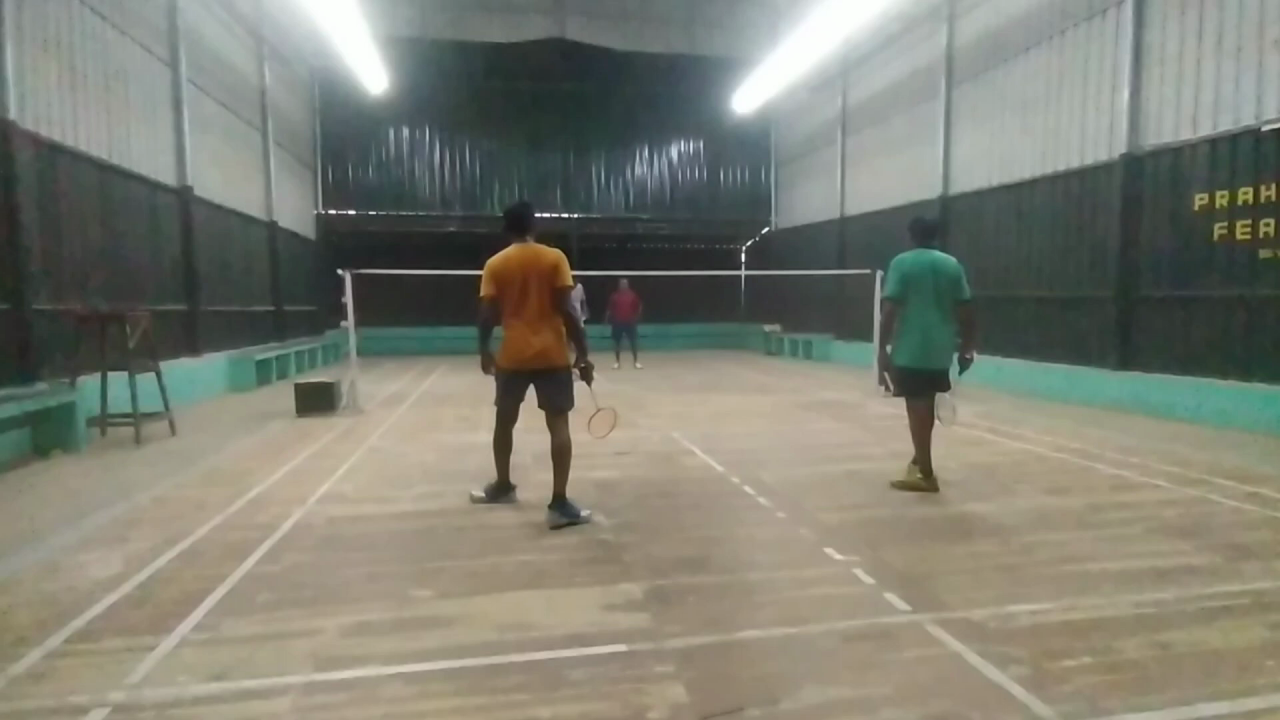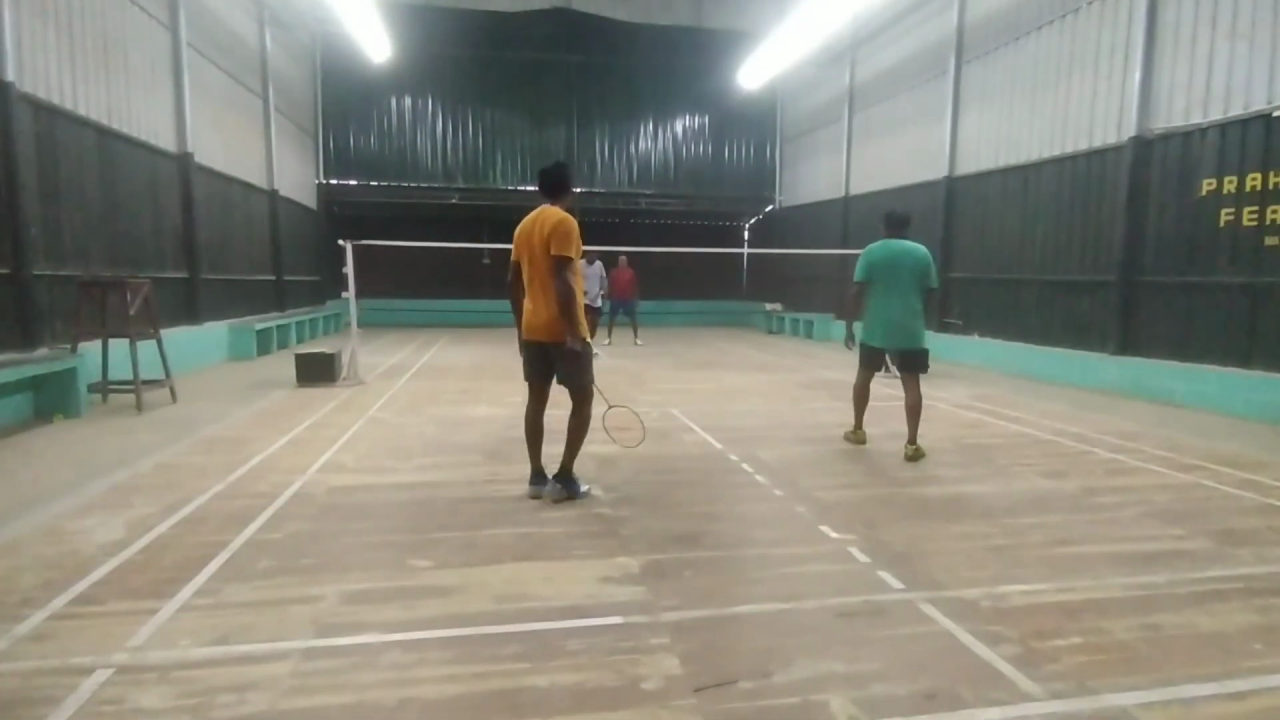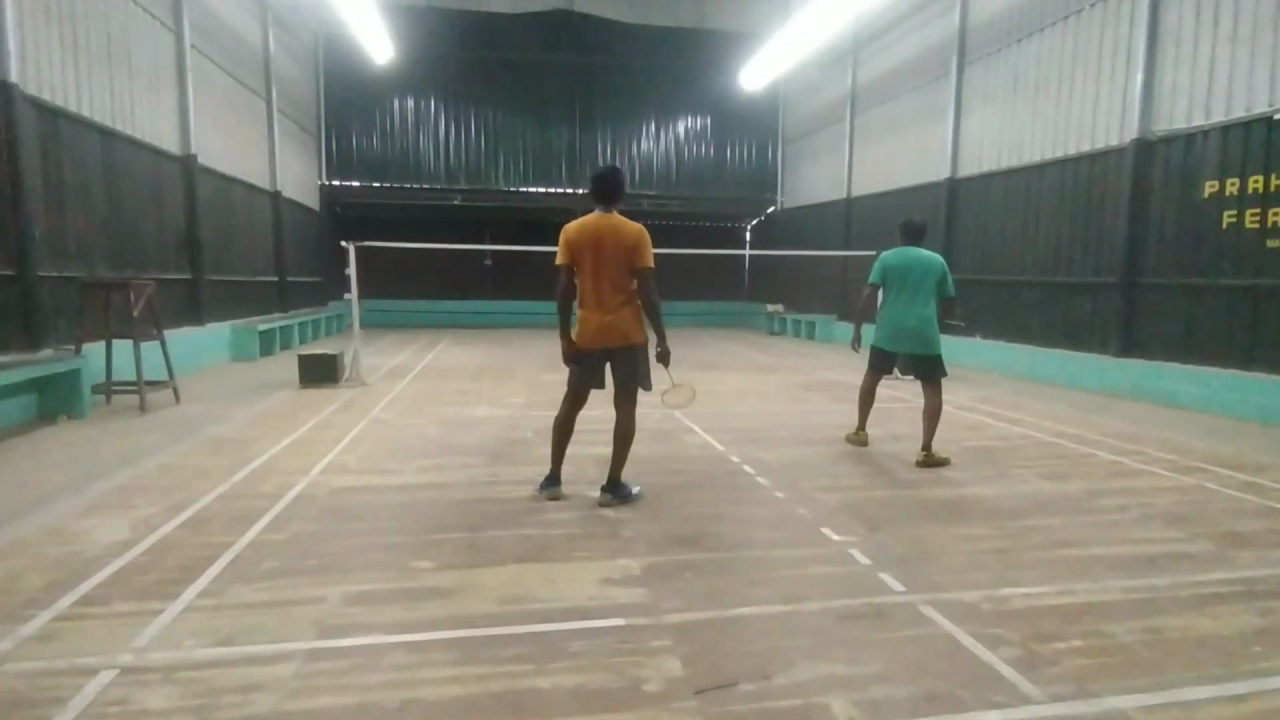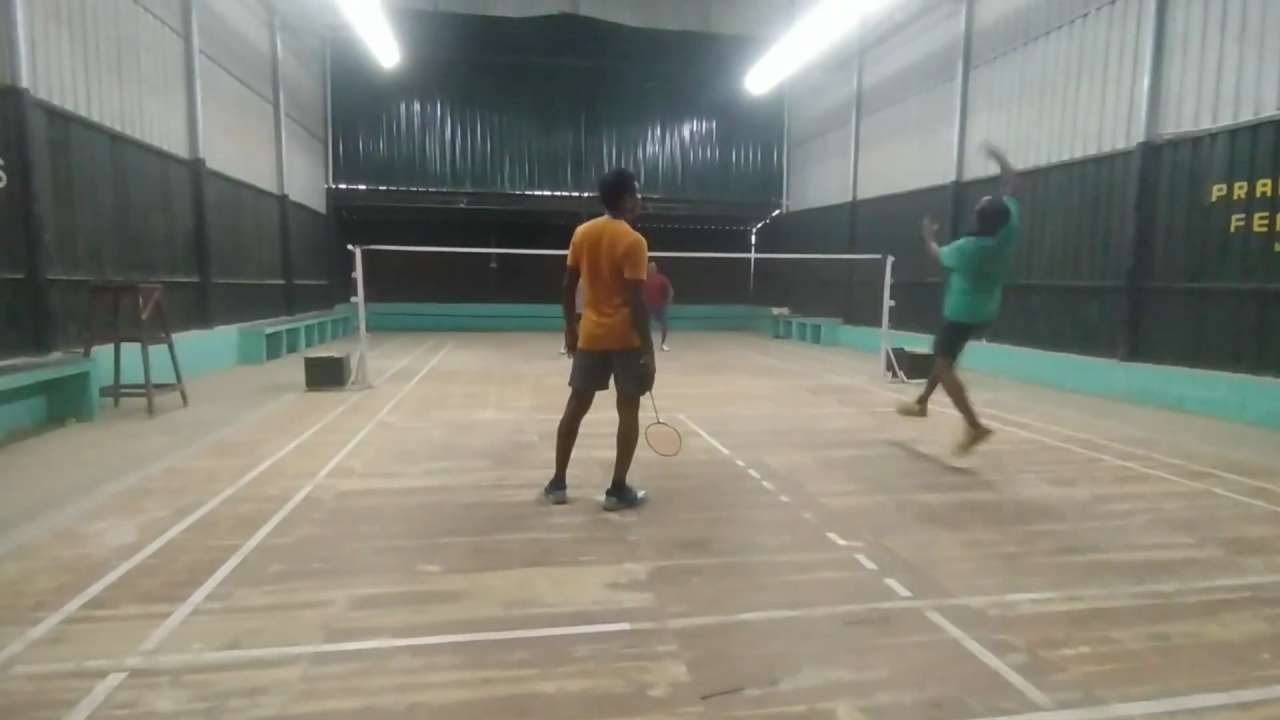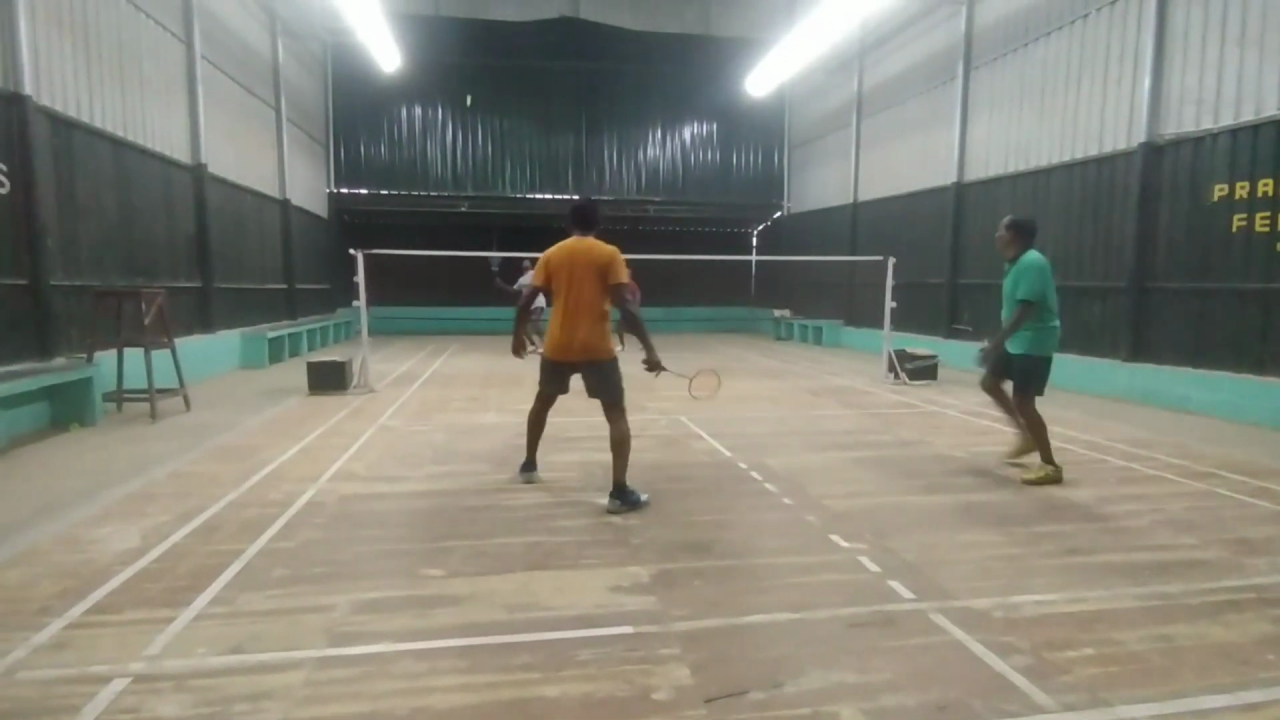
dt=1s
person 1, frame 1
left shoulder: (495, 265)
right shoulder: (554, 259)
left elbow: (487, 316)
right elbow: (567, 311)
left wrist: (484, 352)
right wrist: (582, 355)
left hip: (511, 357)
right hip: (552, 356)
left knee: (504, 422)
right knee: (559, 426)
left ankle: (503, 486)
right ankle: (559, 504)
person 1, frame 2
left shoulder: (525, 225)
right shoulder: (564, 222)
left elbow: (514, 282)
right elbow: (562, 281)
left wrist: (521, 326)
right wrist: (575, 332)
left hip: (532, 329)
right hip: (562, 330)
left knee: (536, 400)
right knee: (582, 399)
left ankle: (537, 477)
right ankle: (564, 475)
person 1, frame 3
left shoulder: (571, 231)
right shoulder: (636, 233)
left elbow: (564, 290)
right elbow: (647, 292)
left wrist: (565, 337)
right wrist: (662, 339)
left hip: (587, 335)
right hip: (628, 335)
left knee: (571, 404)
right knee: (625, 407)
left ankle: (553, 479)
right ankle: (612, 486)
person 1, frame 4
left shoulder: (581, 233)
right shoulder: (633, 241)
left elbow: (568, 287)
right elbow: (635, 302)
left wrist: (570, 328)
right wrist: (648, 352)
left hip: (591, 336)
right hip: (626, 338)
left knee: (576, 407)
right knee: (628, 411)
left ankle: (558, 483)
right ankle: (617, 490)
person 1, frame 5
left shoulder: (551, 255)
right shoulder: (610, 254)
left elbow: (527, 300)
right elbow: (625, 305)
left wrist: (518, 335)
right wrist: (649, 348)
left hip: (557, 346)
right hip: (597, 348)
left knee: (542, 403)
right knee: (617, 415)
left ankle: (529, 464)
right ankle: (620, 491)
person 2, frame 1
left shoulder: (901, 263)
right shoulder: (952, 265)
left elbow: (890, 309)
right elbow: (965, 310)
left wrist: (883, 349)
right wrist: (967, 347)
left hip: (909, 349)
right hip: (940, 349)
left knee: (917, 408)
right knee: (926, 406)
left ankle: (926, 474)
right ankle: (918, 462)
person 2, frame 2
left shoulder: (871, 252)
right shoulder: (921, 253)
left elbow: (857, 292)
right elbow: (929, 293)
left wrist: (849, 326)
left hip: (875, 328)
right hip: (910, 330)
left knee: (864, 377)
right knee: (912, 384)
left ankle: (857, 430)
right ankle: (911, 444)
person 2, frame 3
left shoulder: (887, 259)
right shoulder: (937, 262)
left elbow: (868, 296)
right elbow: (948, 305)
left wrist: (857, 328)
left hip: (889, 332)
right hip: (924, 335)
left knee: (871, 378)
right knee: (933, 390)
left ankle: (860, 432)
right ankle: (926, 451)
person 2, frame 4
left shoulder: (966, 247)
right shoulder: (1009, 229)
left elbow: (939, 255)
right elbow: (1012, 184)
left wrist: (929, 236)
right wrist: (1000, 158)
left hip: (962, 315)
right hip: (985, 310)
left knee: (943, 366)
right knee: (944, 361)
left ankle: (975, 427)
right ankle: (921, 403)
person 2, frame 5
left shoulder: (1031, 264)
right shoulder: (1017, 264)
left elbow: (1025, 310)
left wrist: (995, 343)
right wrist: (999, 341)
left hip: (1034, 345)
right hip: (1017, 343)
left knee: (1023, 402)
right knee: (990, 383)
left ankle: (1050, 465)
right ankle: (1029, 435)
